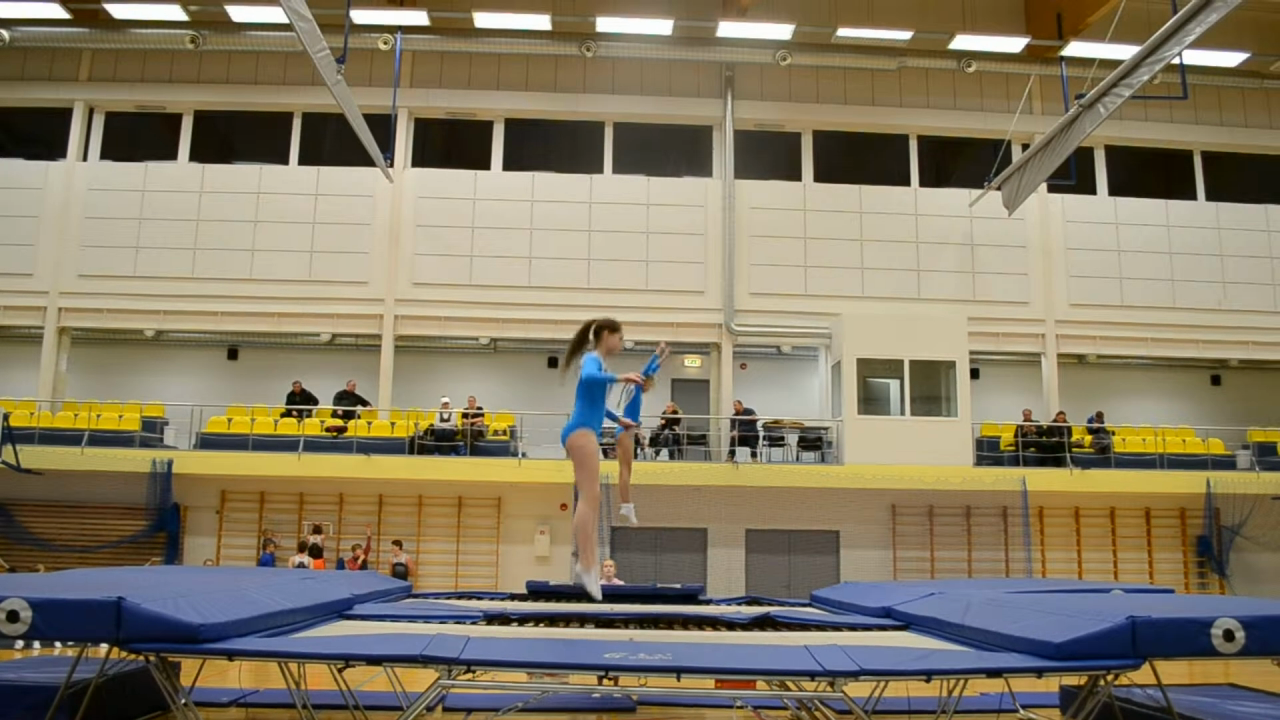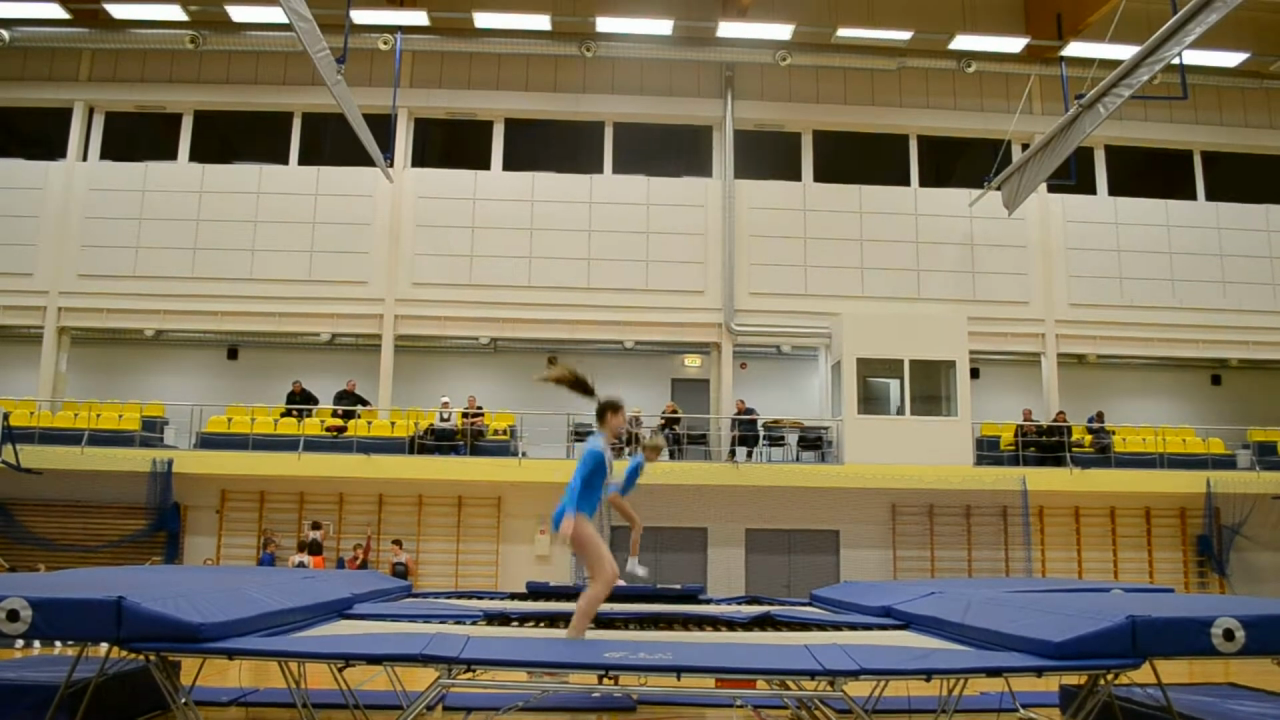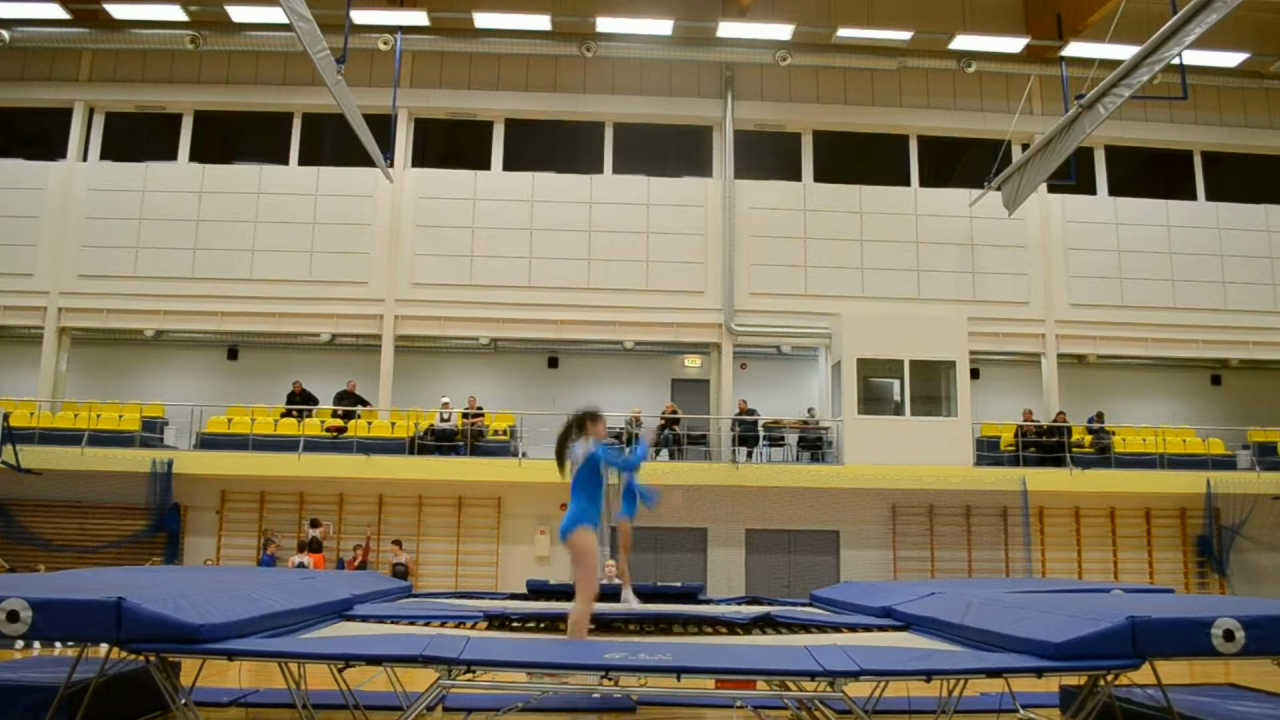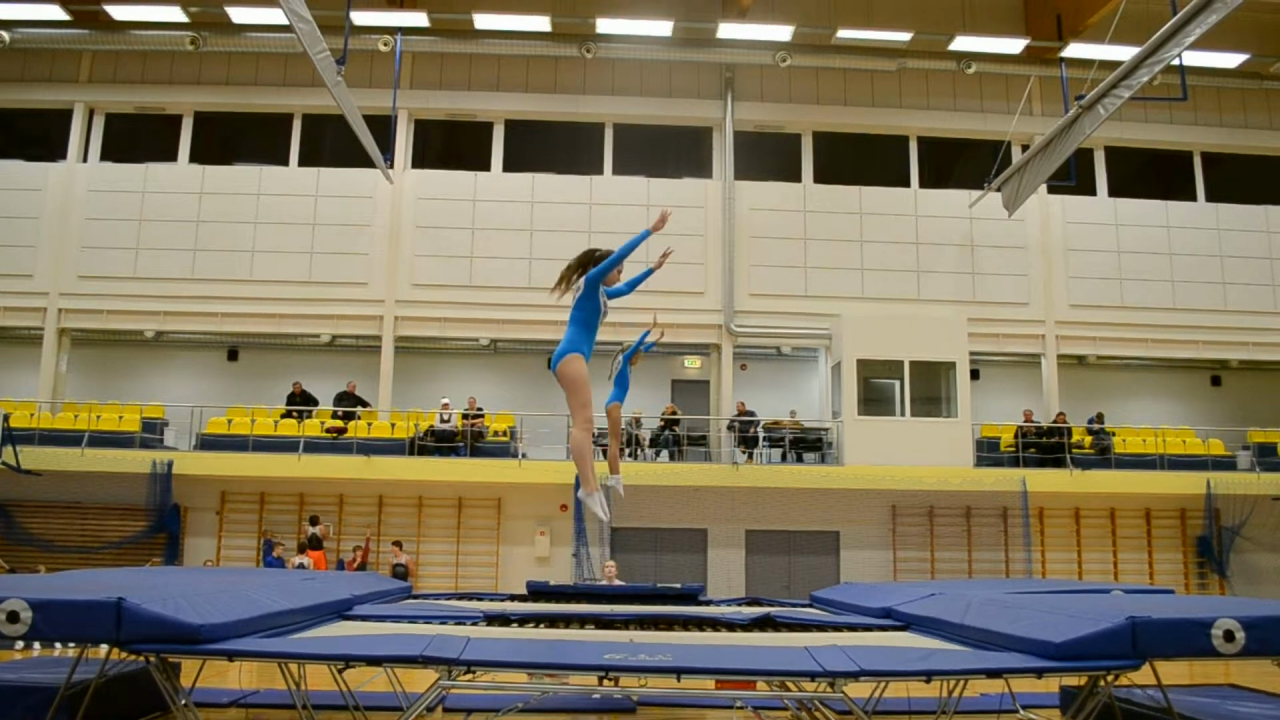
dt=0.4s
person 1, frame 1
left shoulder: (596, 362)
right shoulder: (592, 359)
right elbow: (587, 377)
left wrist: (618, 419)
right wrist: (619, 377)
left hip: (583, 432)
right hip: (581, 432)
left knee: (590, 500)
right knee: (589, 498)
left ankle: (587, 563)
right ankle: (587, 563)
person 1, frame 2
left shoulder: (601, 448)
right shoulder: (596, 449)
right elbow: (575, 482)
right wrist: (570, 516)
left hip: (579, 516)
right hip: (574, 516)
left knee: (607, 574)
right knee: (607, 574)
left ankle: (574, 638)
right ankle: (573, 641)
person 1, frame 3
left shoulder: (588, 450)
right shoulder: (591, 450)
left elbow: (624, 463)
right elbow: (629, 466)
right wrist: (644, 445)
left hip: (579, 525)
right hip: (580, 526)
left knee: (587, 595)
right knee: (586, 596)
person 1, frame 4
left shoulder: (598, 292)
right shoulder: (590, 281)
left elbow: (626, 288)
right elbow: (619, 254)
left wrist: (654, 268)
right wrist: (651, 230)
left hip: (571, 357)
right hip: (570, 356)
left knee: (585, 424)
right knee: (582, 423)
left ankle: (591, 488)
right ankle: (589, 488)
